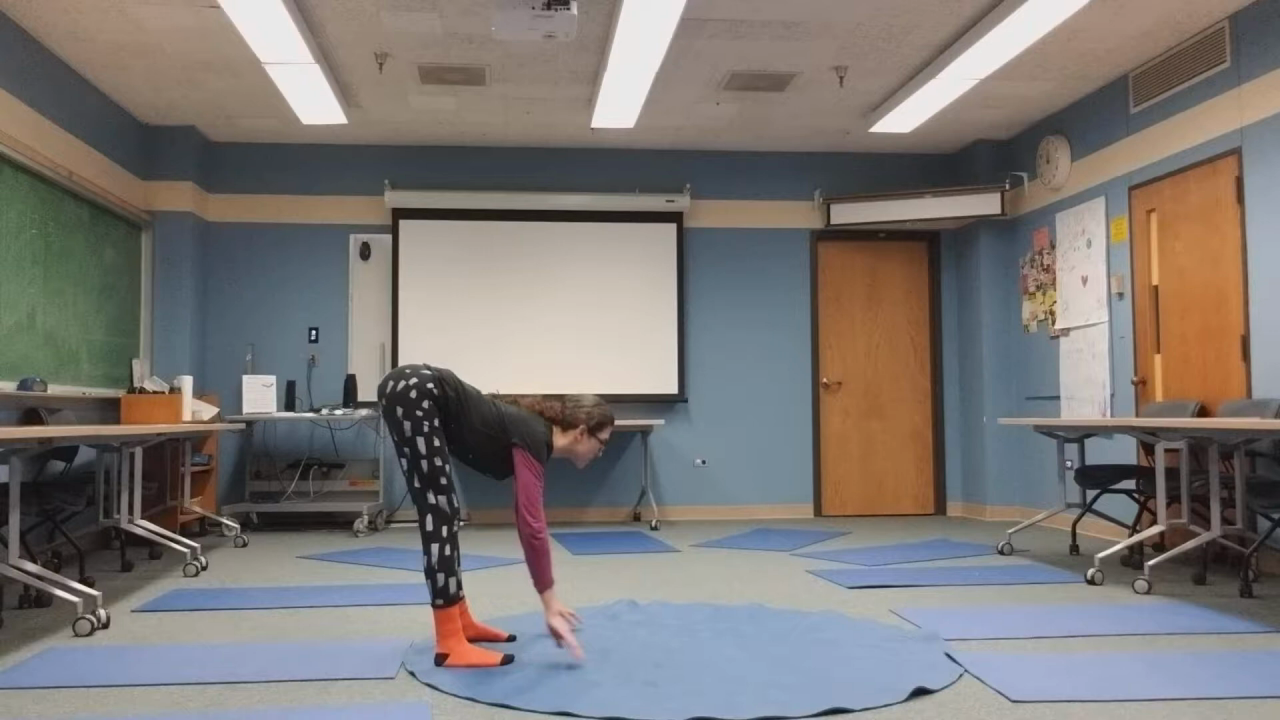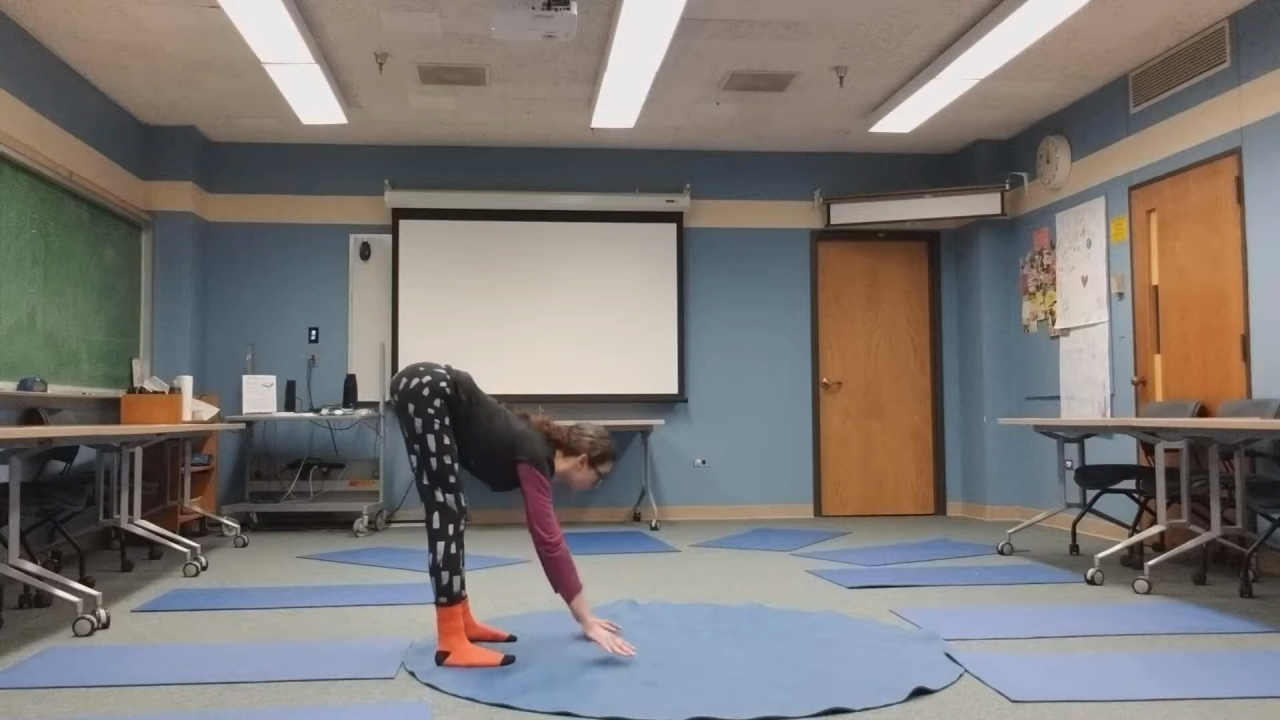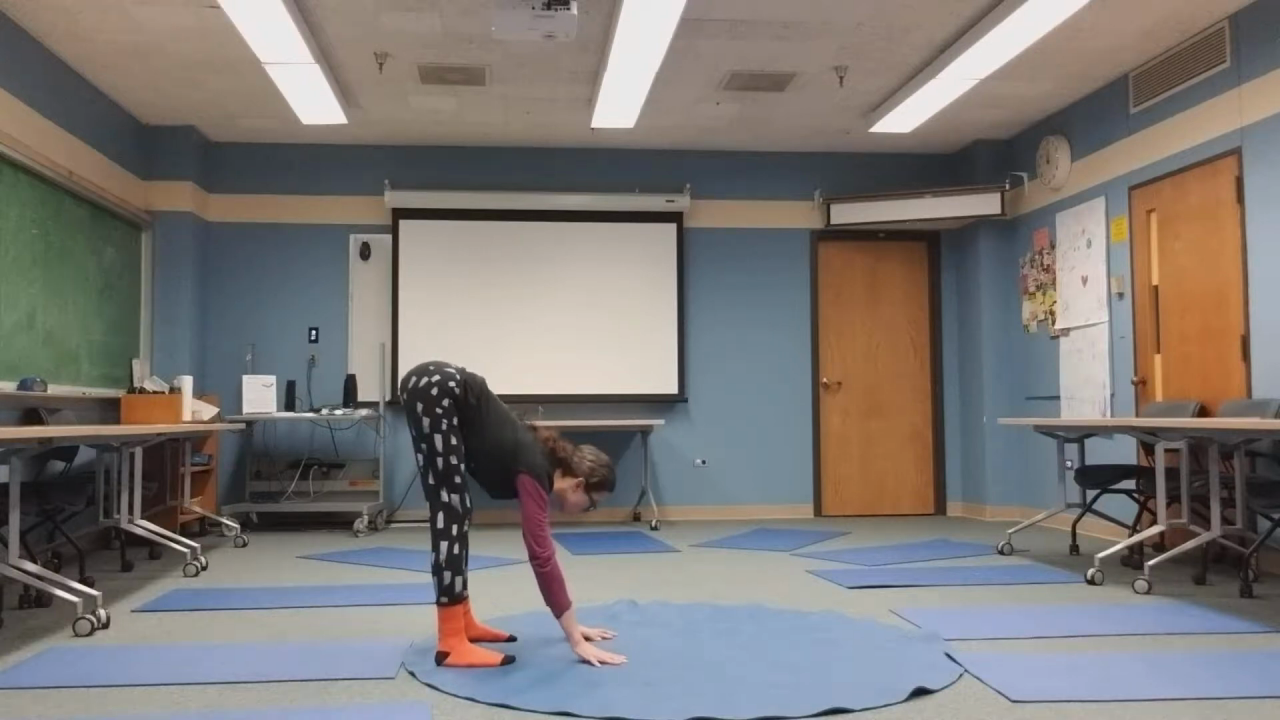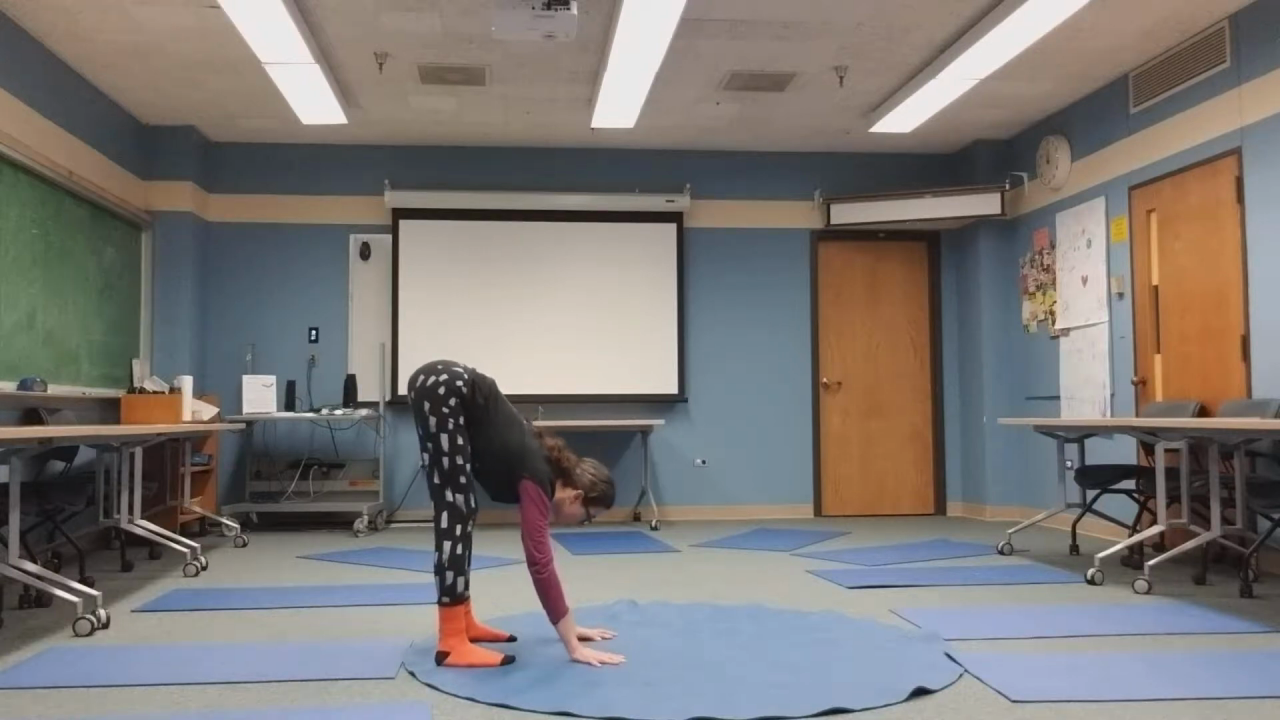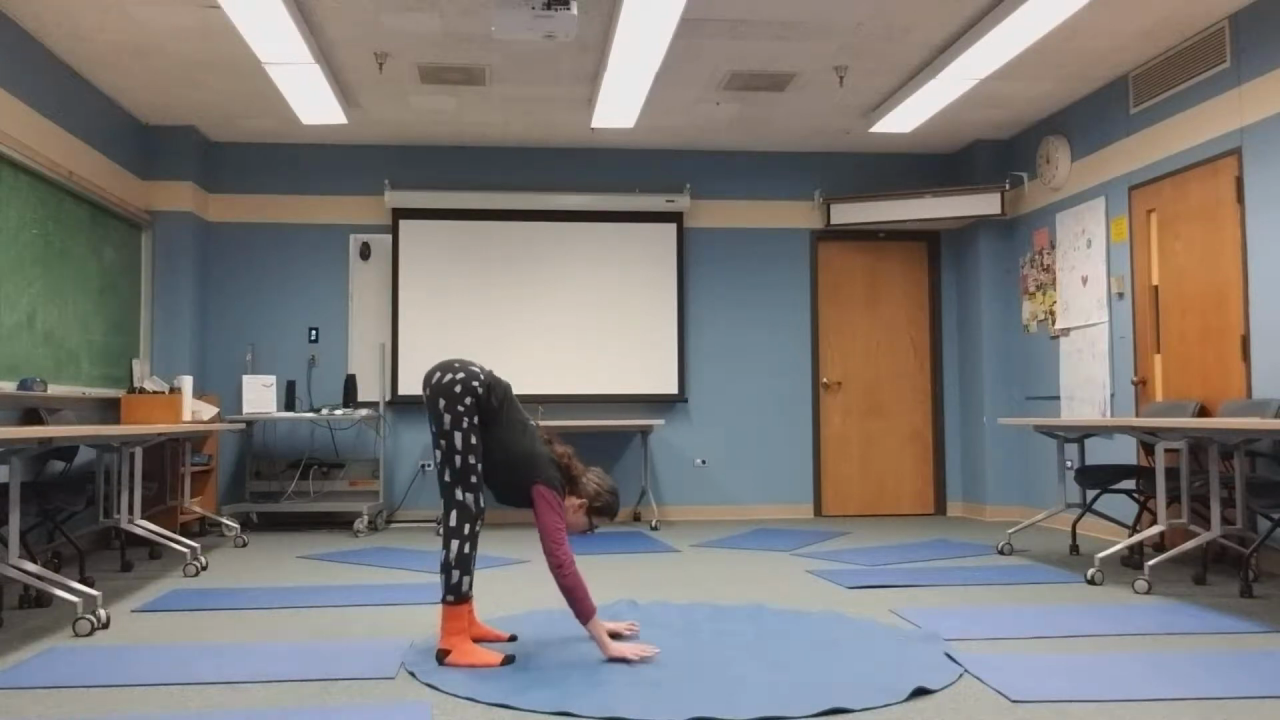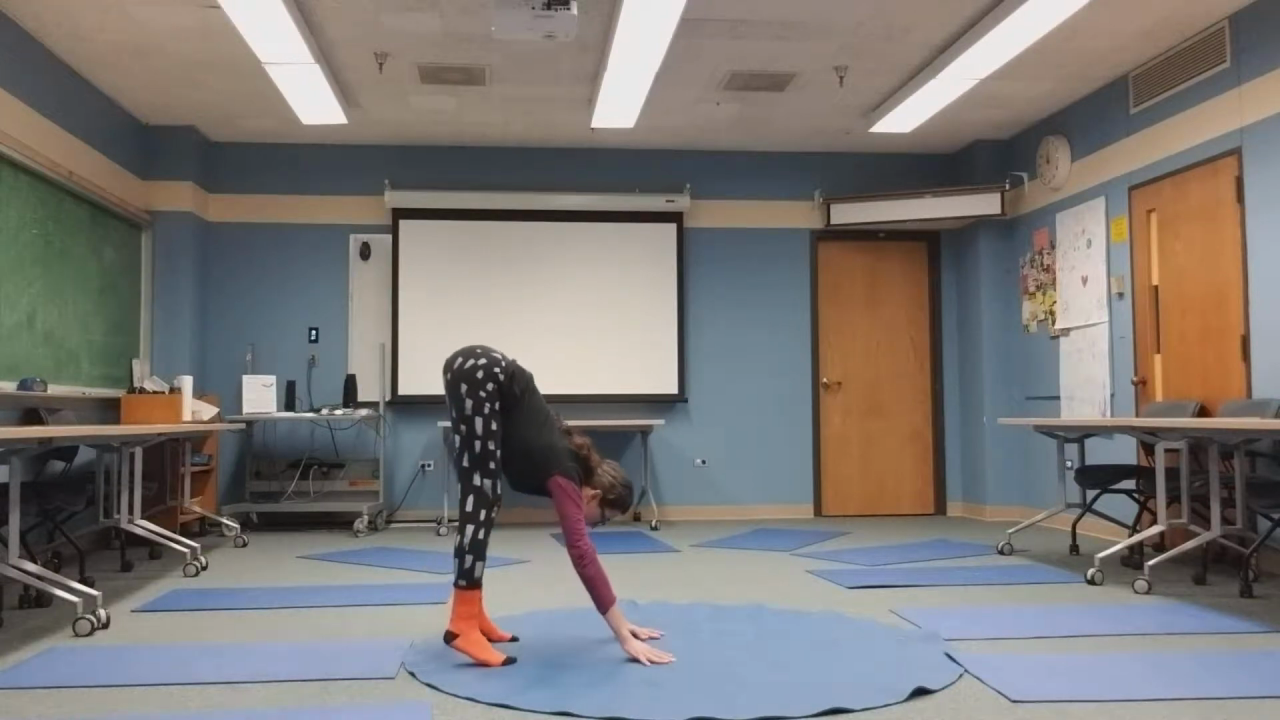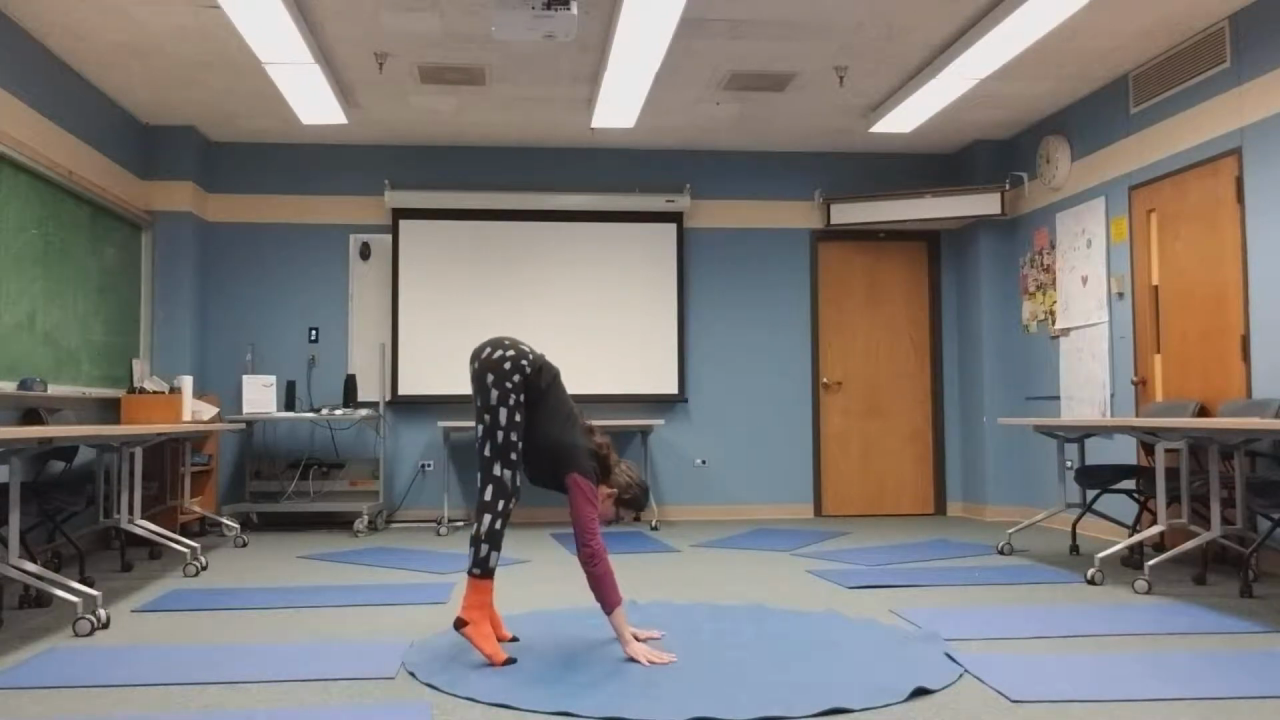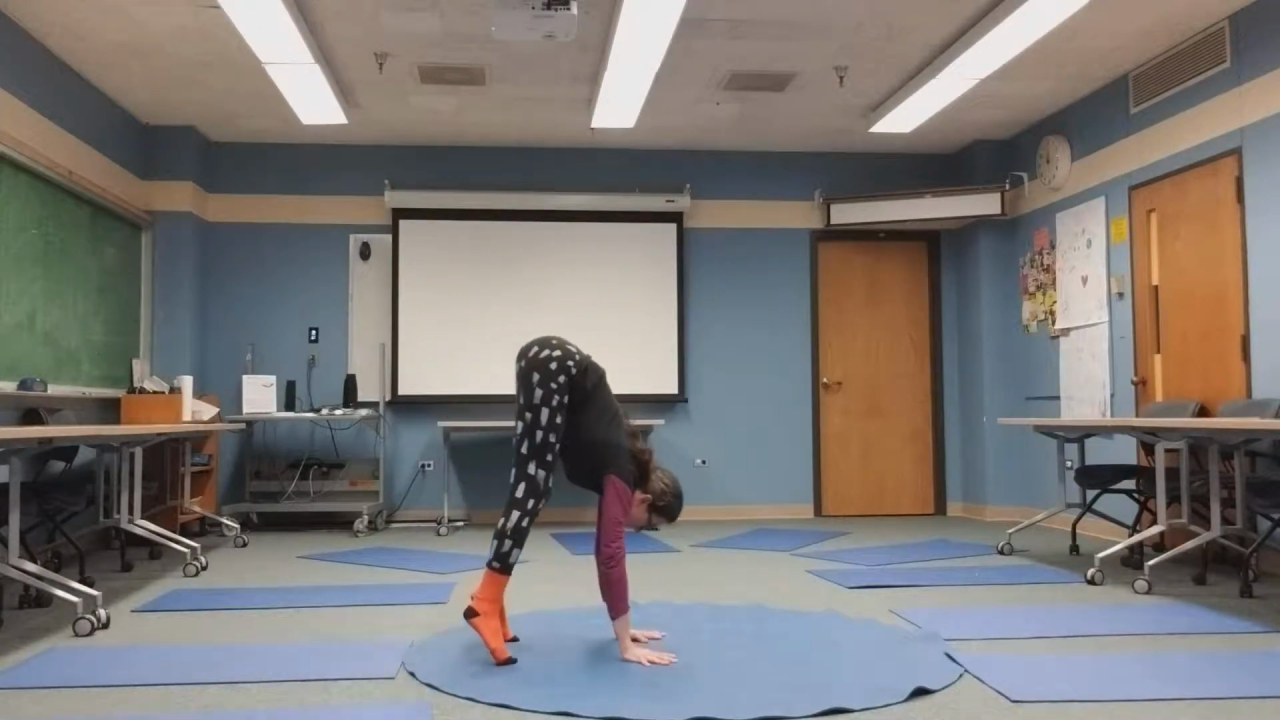
dt=0.3s
person 1, frame 1
left shoulder: (535, 433)
right shoulder: (532, 441)
left elbow: (531, 525)
right elbow: (532, 528)
left wrist: (552, 602)
right wrist: (551, 610)
left hip: (417, 395)
right hip: (413, 394)
left knee: (443, 514)
right knee: (439, 515)
left ankle: (461, 621)
right ankle: (451, 644)
person 1, frame 2
left shoulder: (540, 452)
right shoulder: (535, 459)
left elbow: (548, 542)
right elbow: (549, 543)
left wrist: (585, 616)
right wrist: (588, 622)
left hip: (430, 392)
right hip: (424, 391)
left knee: (450, 513)
right knee: (446, 513)
left ankle: (461, 621)
right ankle: (452, 643)
person 1, frame 3
left shoulder: (542, 465)
right shoulder: (535, 471)
left elbow: (541, 554)
right elbow: (542, 557)
left wrist: (572, 627)
right wrist: (576, 641)
left hip: (442, 391)
right hip: (433, 389)
left knee: (455, 512)
right knee: (451, 513)
left ankle: (463, 621)
right ankle: (452, 642)
person 1, frame 4
left shoulder: (547, 471)
right shoulder: (537, 477)
left elbow: (540, 559)
right elbow: (540, 562)
left wrist: (569, 627)
right wrist: (573, 647)
left hip: (449, 390)
right hip: (441, 389)
left knee: (460, 512)
right knee: (455, 514)
left ankle: (463, 621)
right ankle: (452, 642)
person 1, frame 5
left shoulder: (553, 475)
right shoulder: (546, 483)
left elbow: (560, 560)
right elbow: (561, 563)
left wrist: (598, 625)
right wrist: (604, 642)
left hip: (463, 388)
right hip: (458, 388)
left knee: (465, 511)
right knee: (465, 513)
left ankle: (463, 620)
right ankle: (454, 640)
person 1, frame 6
left shoulder: (570, 467)
right shoulder: (564, 474)
left elbow: (580, 552)
right elbow: (582, 554)
left wrist: (623, 625)
right wrist: (625, 638)
left hip: (486, 376)
right hip: (479, 373)
left knee: (482, 500)
right knee: (482, 500)
left ankle: (472, 614)
right ankle: (463, 624)
person 1, frame 7
left shoulder: (586, 465)
right shoulder: (583, 470)
left elbow: (590, 549)
right elbow: (592, 552)
left wrist: (623, 628)
right wrist: (627, 641)
left hip: (512, 367)
right hip: (502, 365)
left knee: (501, 490)
right knee: (500, 491)
left ankle: (482, 609)
right ankle: (475, 612)
person 1, frame 8
left shoulder: (618, 469)
right shoulder: (621, 475)
left elbow: (607, 549)
right elbow: (611, 554)
left wrist: (625, 629)
right wrist: (626, 645)
left knee: (530, 487)
right knee: (532, 489)
left ankle: (491, 602)
right ankle: (486, 604)
